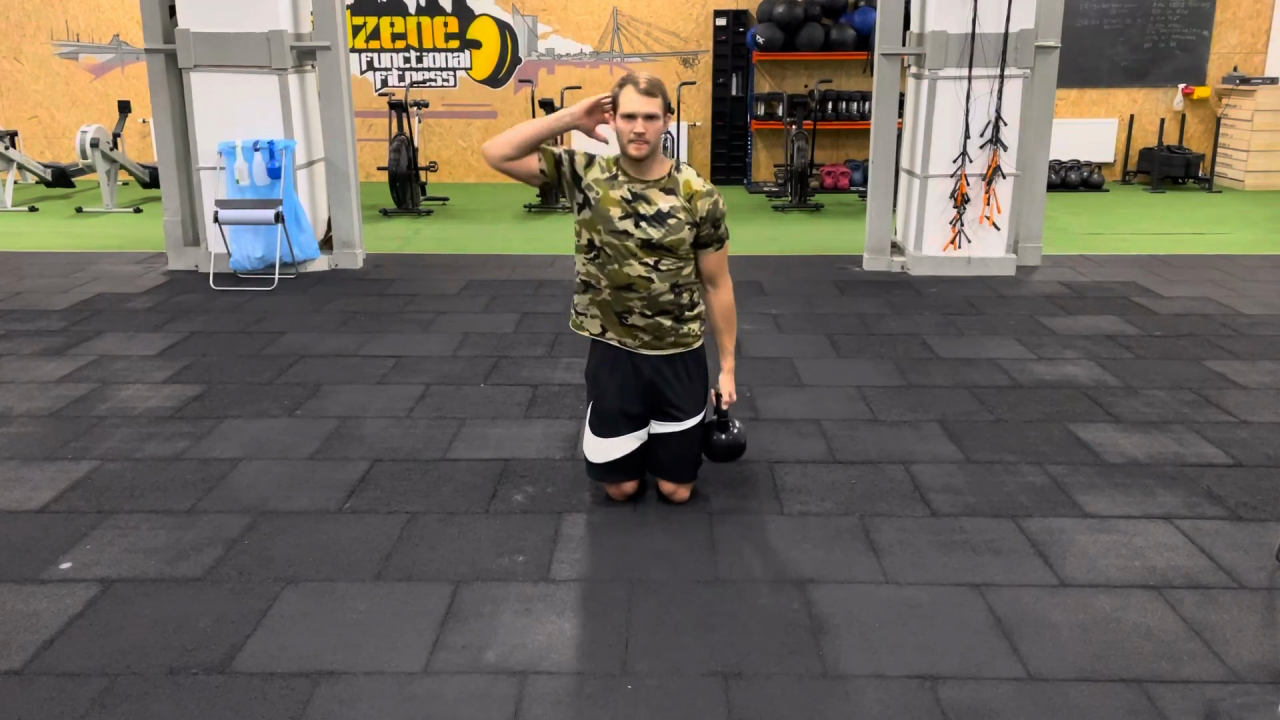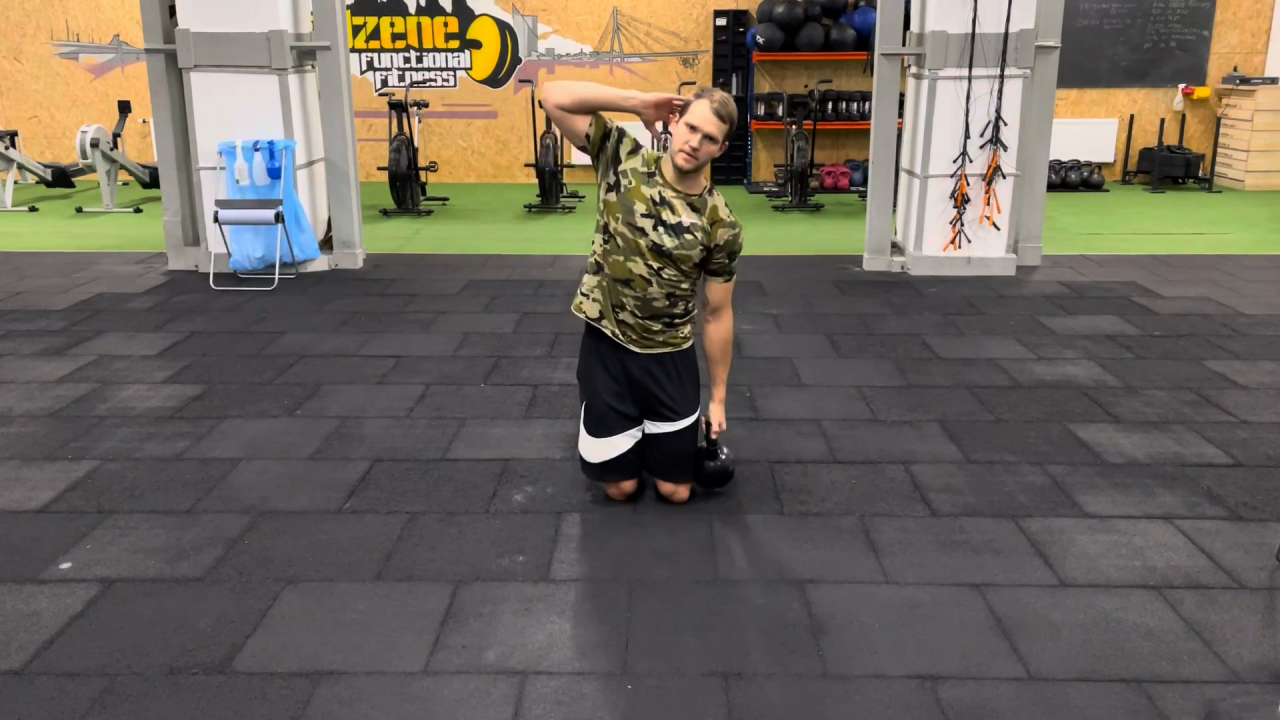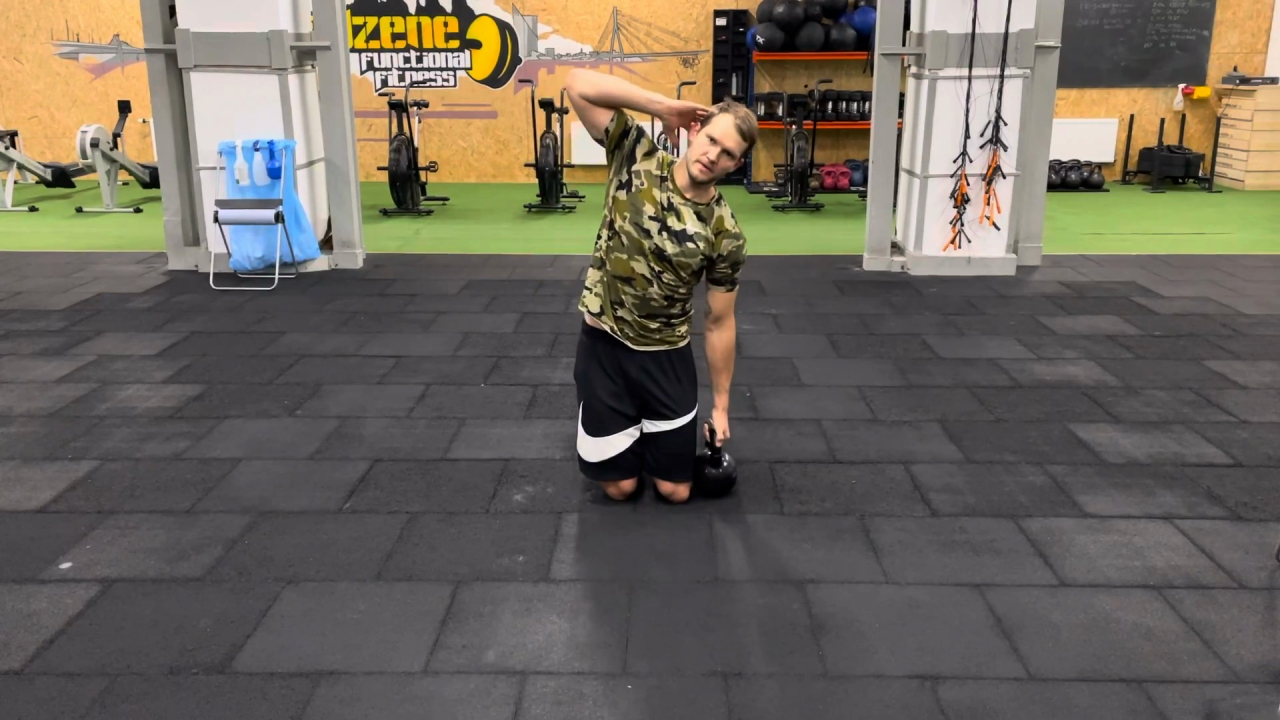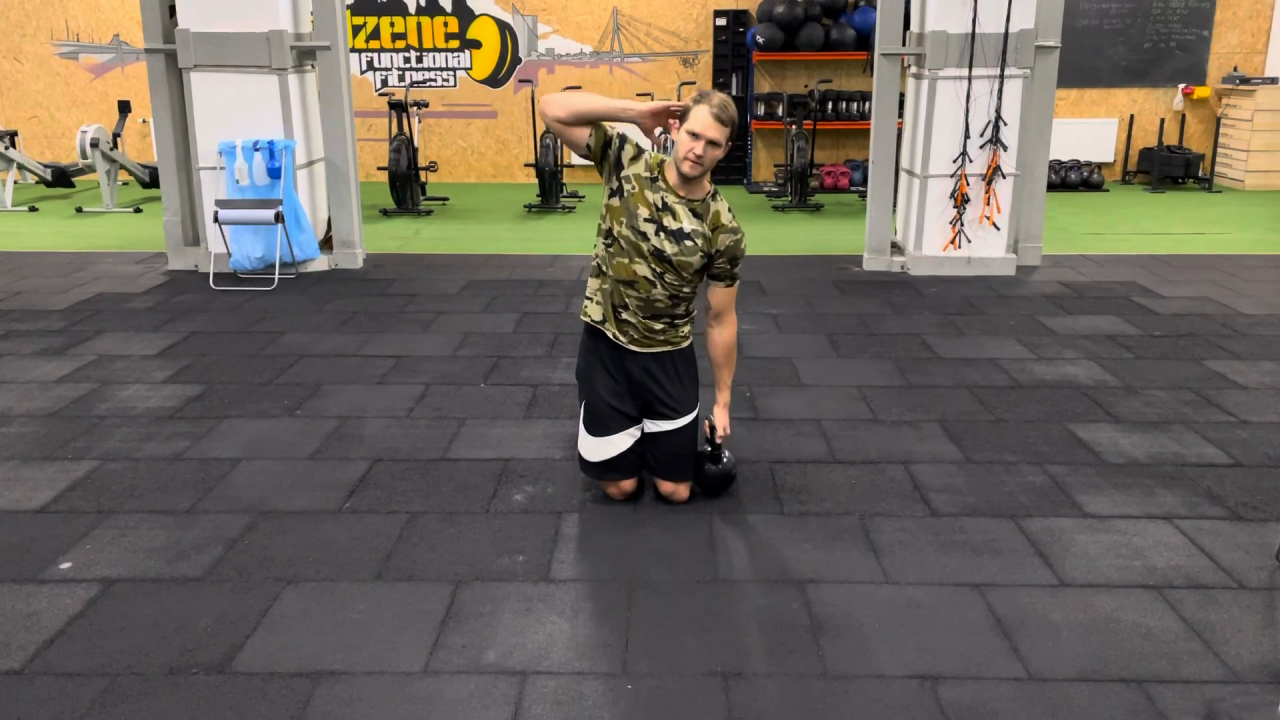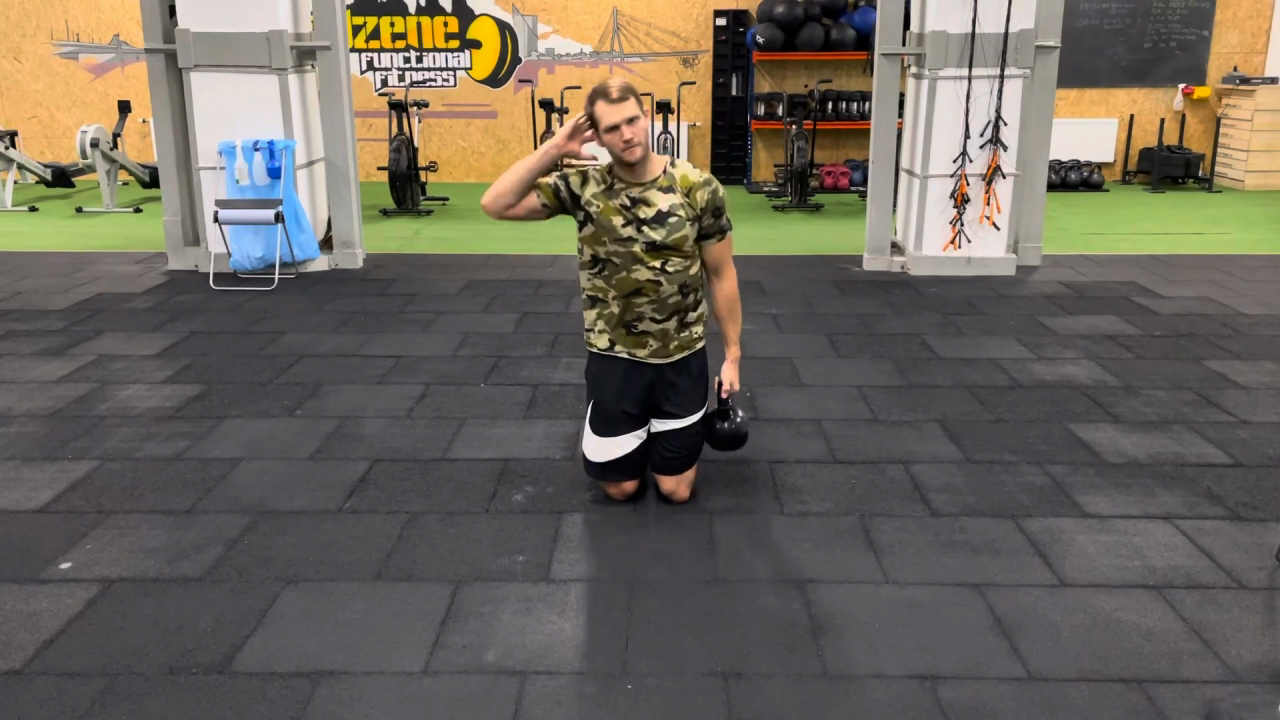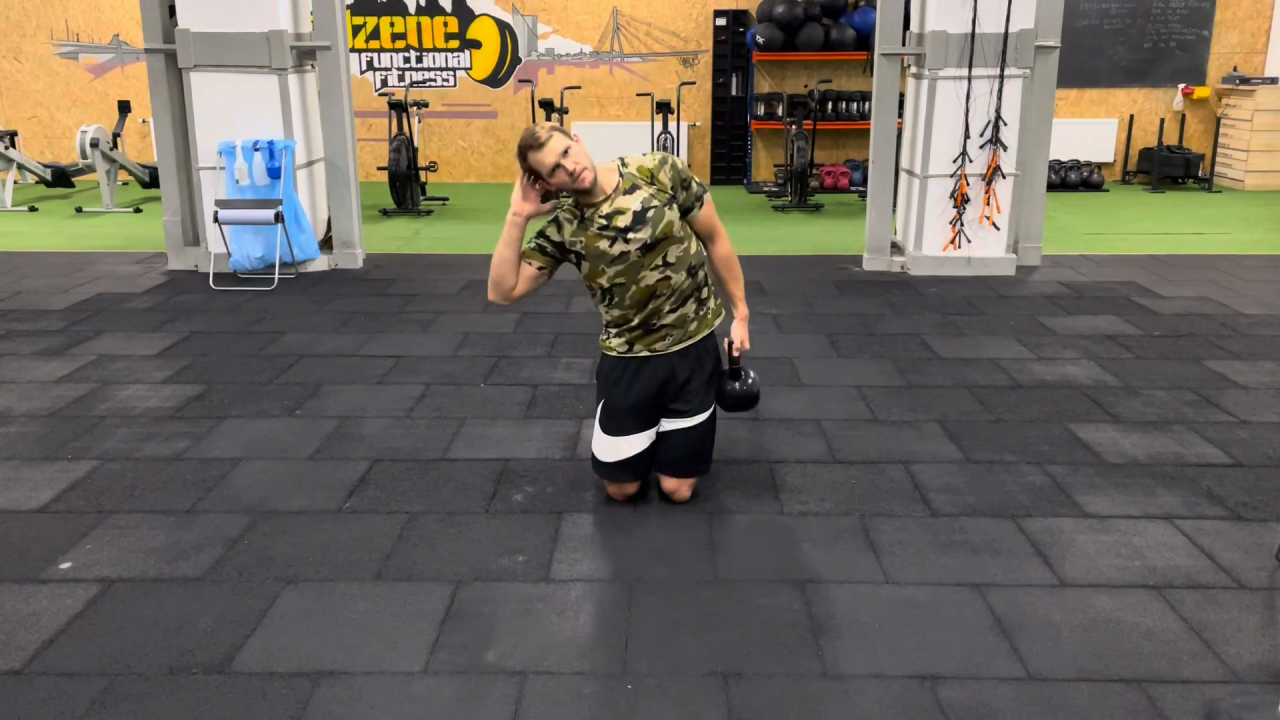
dt=0.4s
person 1, frame 1
left shoulder: (699, 196)
right shoulder: (584, 173)
left elbow: (717, 285)
right elbow: (495, 153)
left wrist: (728, 366)
right wrist: (570, 118)
left hip: (679, 355)
right hip: (612, 352)
left knee: (676, 490)
right knee: (620, 487)
left ankle: (662, 434)
right ankle: (636, 432)
person 1, frame 2
left shoulder: (720, 224)
right shoulder: (623, 159)
left elbow: (718, 314)
right elbow: (552, 97)
left wrist: (718, 396)
right wrist: (638, 103)
left hip: (668, 355)
right hip: (606, 346)
left knee: (676, 490)
right knee: (619, 487)
left ankle: (656, 434)
right ankle: (630, 432)
person 1, frame 3
left shoulder: (725, 235)
right shoulder: (636, 157)
left elbow: (720, 323)
right elbow: (577, 84)
left wrist: (721, 405)
right wrist: (663, 107)
left hip: (665, 354)
right hip: (603, 344)
left knee: (675, 490)
right knee: (619, 486)
left ankle: (652, 431)
right ankle: (627, 429)
person 1, frame 4
left shoulder: (723, 230)
right shoulder: (627, 163)
left elbow: (721, 320)
right elbow: (551, 109)
left wrist: (722, 401)
right wrist: (637, 113)
left hip: (667, 356)
right hip: (606, 346)
left knee: (676, 490)
right knee: (619, 486)
left ankle: (653, 434)
right ankle: (627, 429)
person 1, frame 5
left shoulder: (700, 189)
right shoulder: (583, 185)
left elbow: (722, 275)
right elbow: (493, 206)
left wrist: (732, 354)
right wrist: (555, 148)
left hip: (681, 359)
right hip: (614, 358)
left knee: (676, 489)
right knee: (620, 487)
left ankle: (661, 433)
right ankle: (632, 430)
person 1, frame 6
left shoulder: (661, 172)
right shoulder: (562, 228)
left elbow: (715, 239)
right elbow: (502, 291)
left wrist: (740, 311)
right wrist: (518, 215)
left hip: (693, 348)
right hip: (627, 358)
left knee: (677, 489)
right knee: (621, 488)
left ankle: (667, 434)
right ankle: (643, 430)
